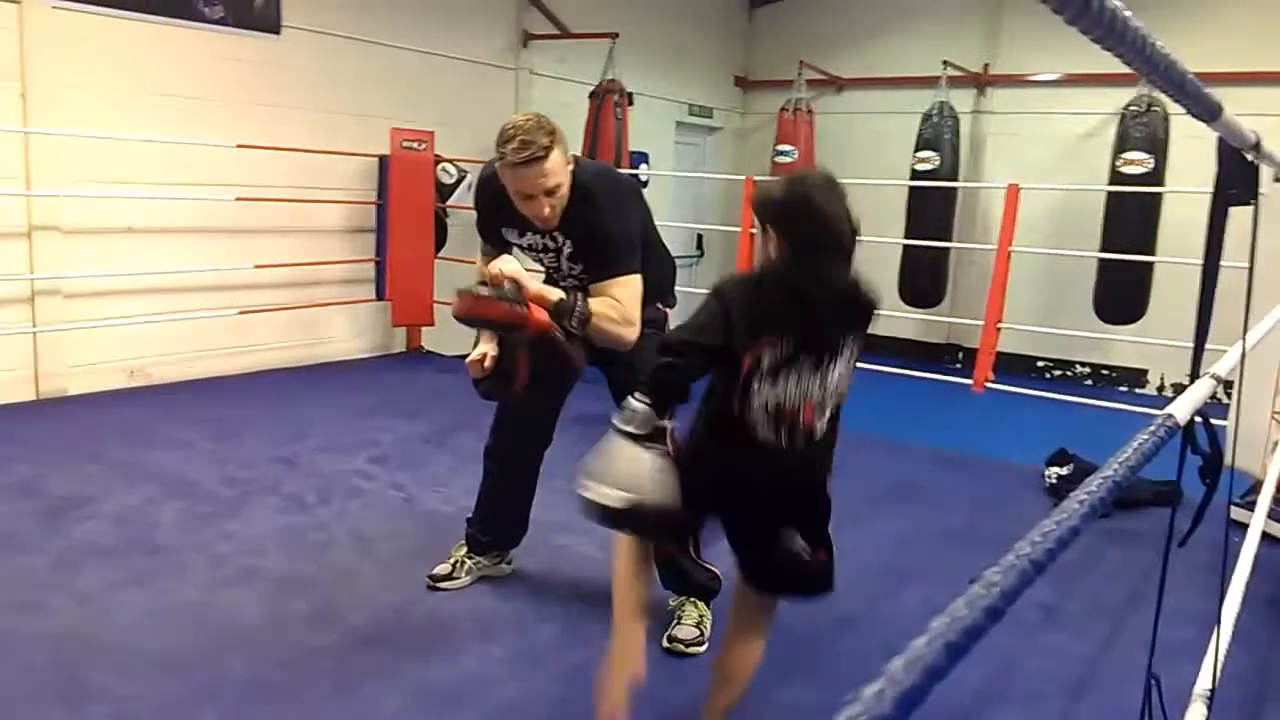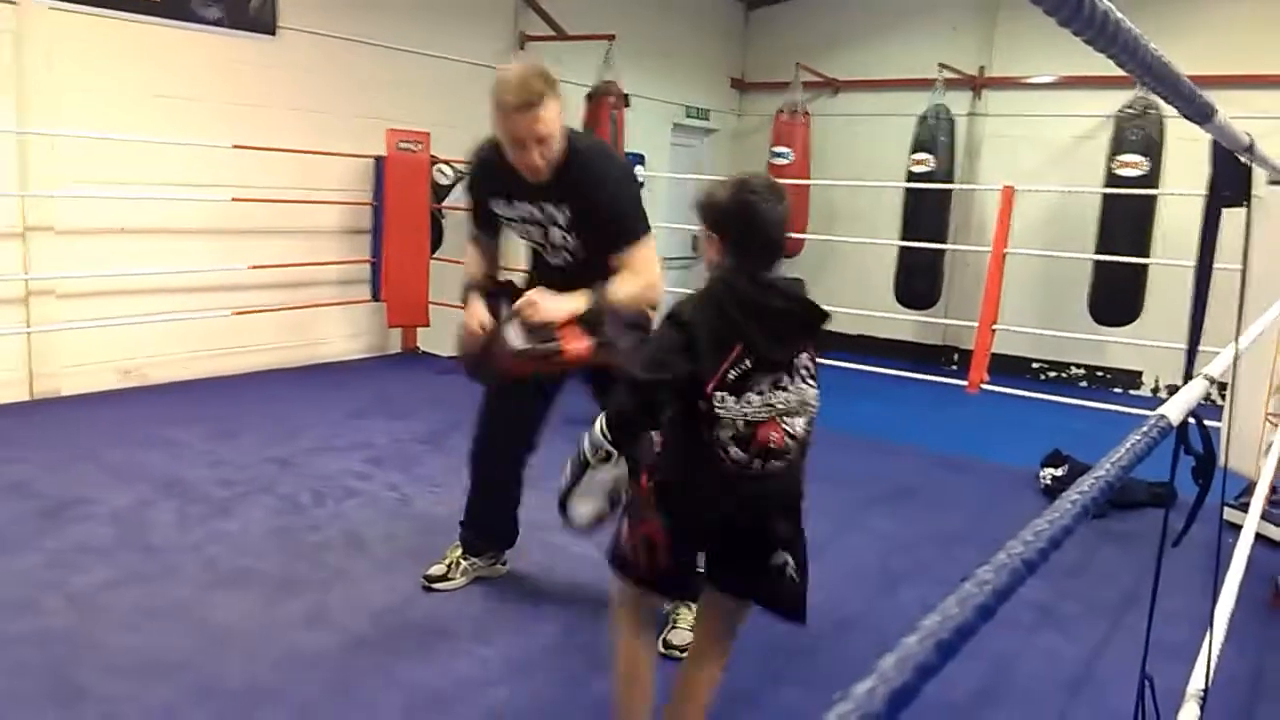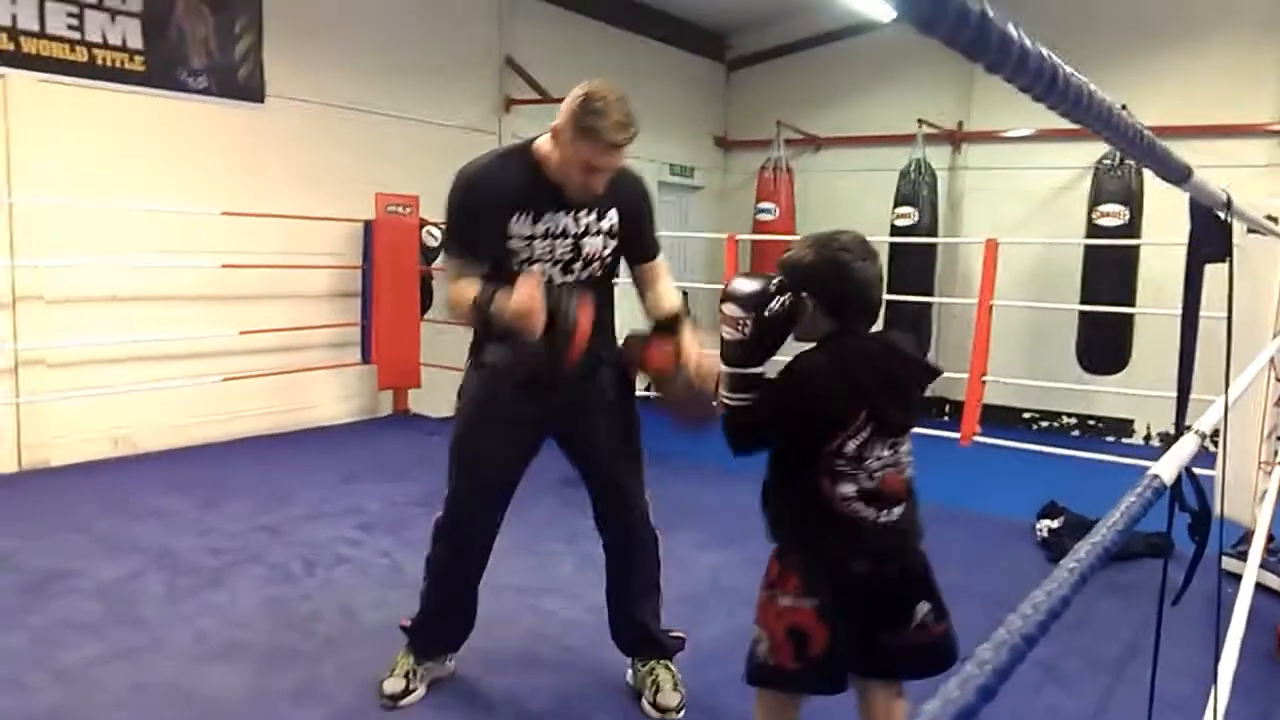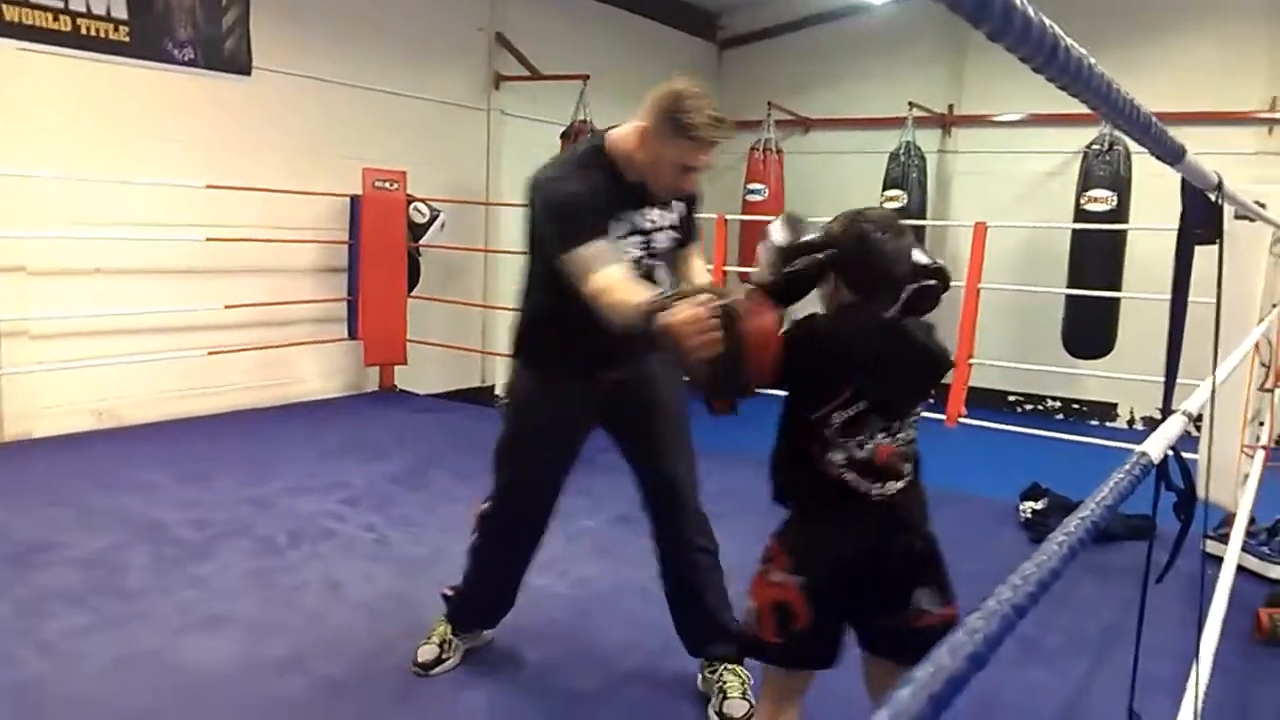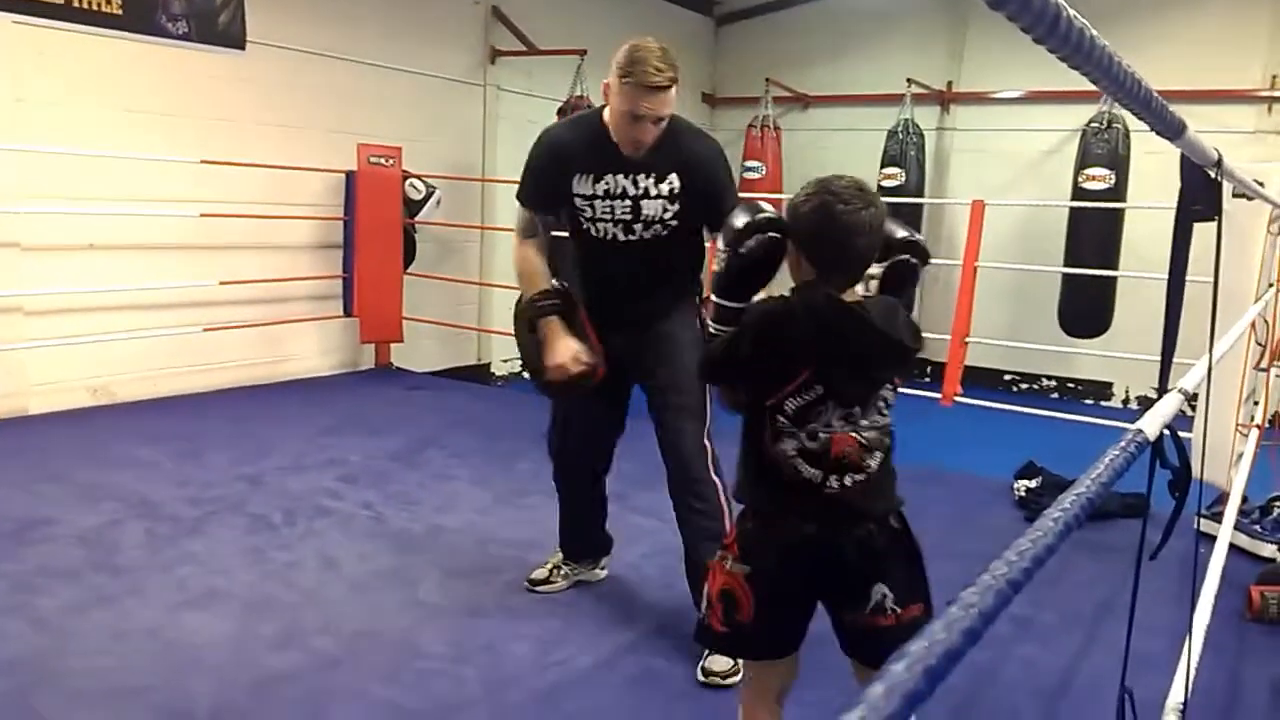
dt=1s
person 1, frame 1
left shoulder: (608, 197)
right shoulder: (491, 187)
left elbow: (622, 326)
right elbow: (494, 260)
left wrist: (536, 290)
right wrist: (492, 333)
left hip: (633, 308)
right hip: (558, 301)
right knee: (515, 426)
left ankle: (691, 592)
right ankle: (487, 547)
person 1, frame 2
left shoulder: (601, 170)
right shoulder: (485, 167)
left elbow: (647, 281)
right elbow: (483, 245)
left wrist: (574, 304)
right wrist: (477, 300)
left hip: (615, 309)
right hip: (540, 303)
right knee: (498, 431)
right ankle: (483, 547)
person 1, frame 3
left shoulder: (627, 191)
right shoulder: (486, 183)
left elbow: (650, 272)
right elbow: (457, 294)
left wrist: (677, 330)
right wrist: (502, 307)
left hip: (595, 375)
right hip: (505, 375)
left knee: (628, 516)
right knee: (466, 520)
left ankle: (649, 655)
right ankle: (429, 650)
person 1, frame 4
left shoulder: (676, 182)
right shoulder: (569, 187)
right elbow: (605, 282)
left wrist: (708, 322)
right wrist: (662, 316)
left hip: (641, 358)
right hip: (559, 360)
left knee: (679, 502)
right knee: (517, 503)
left ankle: (719, 655)
right ankle: (467, 621)
person 1, frame 5
left shoulder: (697, 153)
right shoulder: (560, 147)
right elbow: (530, 239)
right wrist: (551, 326)
left hip: (669, 320)
right hip: (590, 320)
left knee: (689, 459)
right knee: (575, 448)
right ankle: (583, 553)
person 2, frame 1
left shoulder: (743, 295)
right shoulder: (854, 305)
left elbow: (672, 370)
left wrist: (636, 442)
left hip: (716, 470)
right hip: (796, 490)
left knee: (636, 529)
right knee: (752, 617)
left ankle: (624, 656)
person 2, frame 2
left shoulder: (697, 316)
right shoulder: (802, 318)
left elbow: (638, 399)
left wrist: (592, 462)
left hip: (686, 495)
right hip: (768, 510)
left knee: (632, 610)
right knee: (717, 633)
person 2, frame 3
left shoulder: (811, 376)
right shoulder: (896, 362)
left elbow: (742, 434)
left wrist: (742, 355)
left hip: (818, 567)
right hip: (893, 557)
person 2, frame 4
left shoulder: (819, 338)
right shoulder: (920, 345)
left wrist: (772, 294)
right wrist: (917, 296)
left hip: (819, 542)
right hip: (901, 540)
person 2, frame 5
left shoulder: (772, 324)
right shoulder: (892, 324)
left elbow: (716, 369)
left wrist: (731, 287)
right wrist: (900, 276)
left hip: (779, 532)
right hip: (869, 532)
